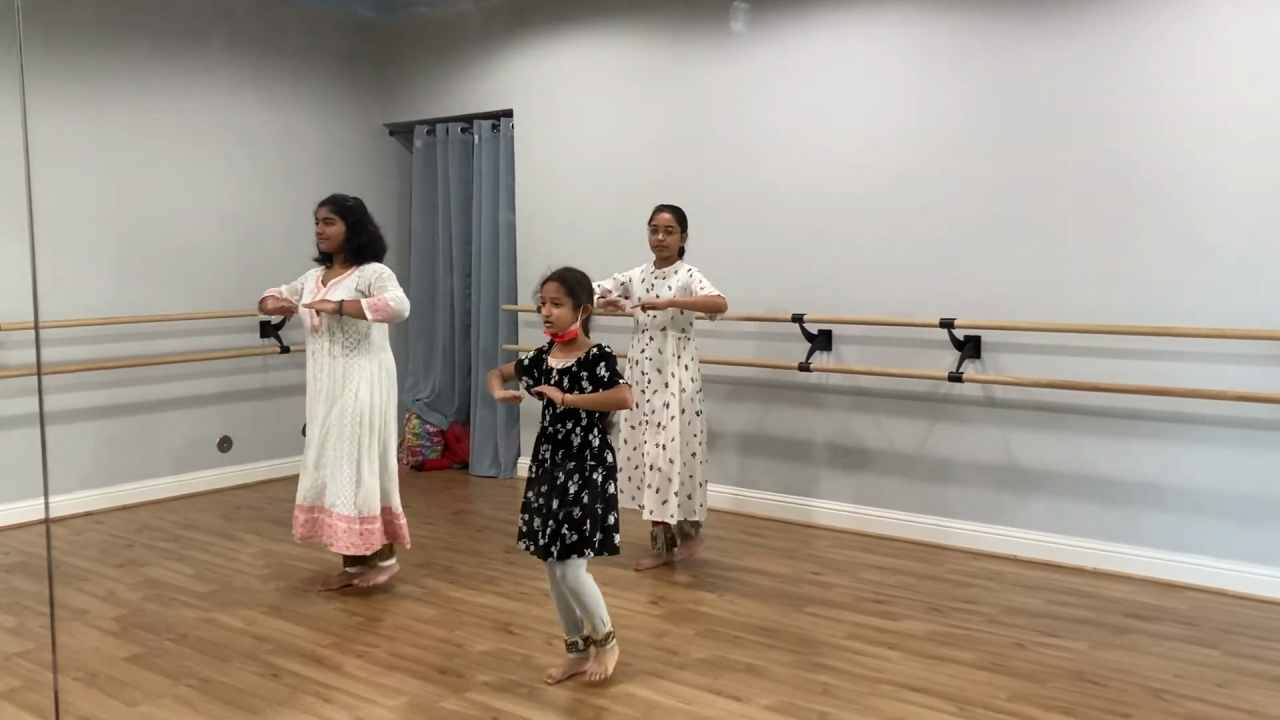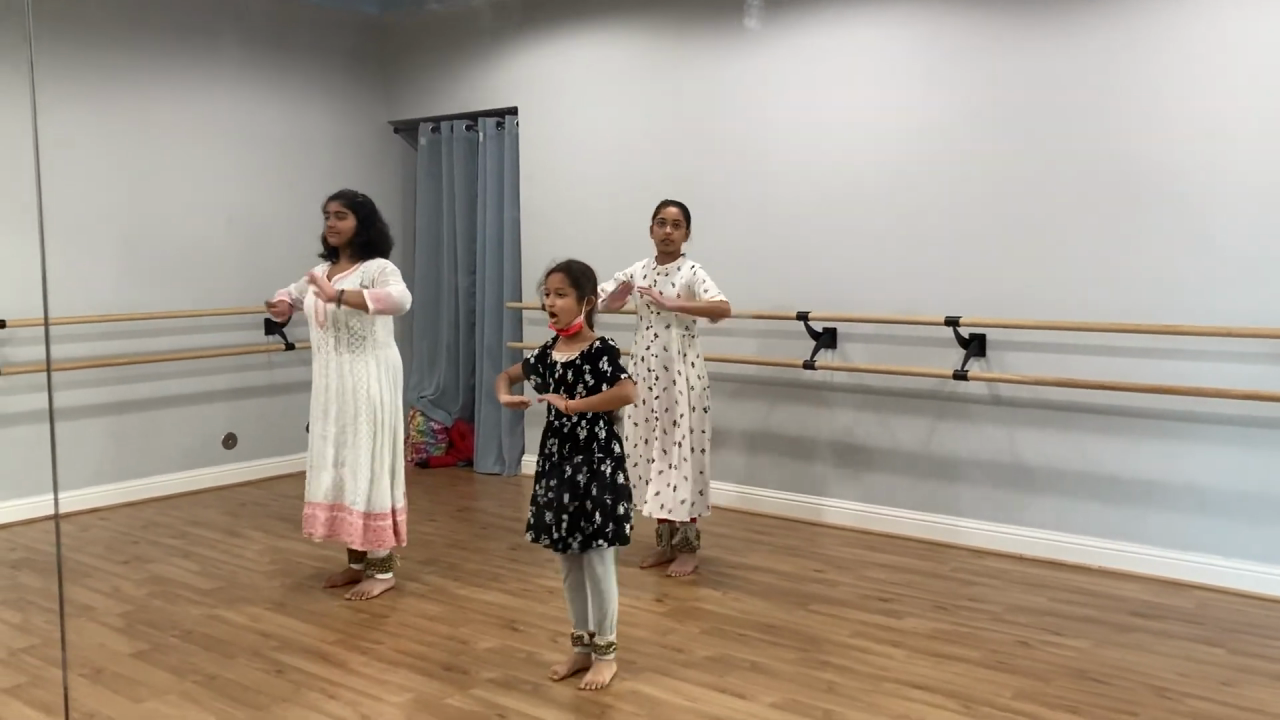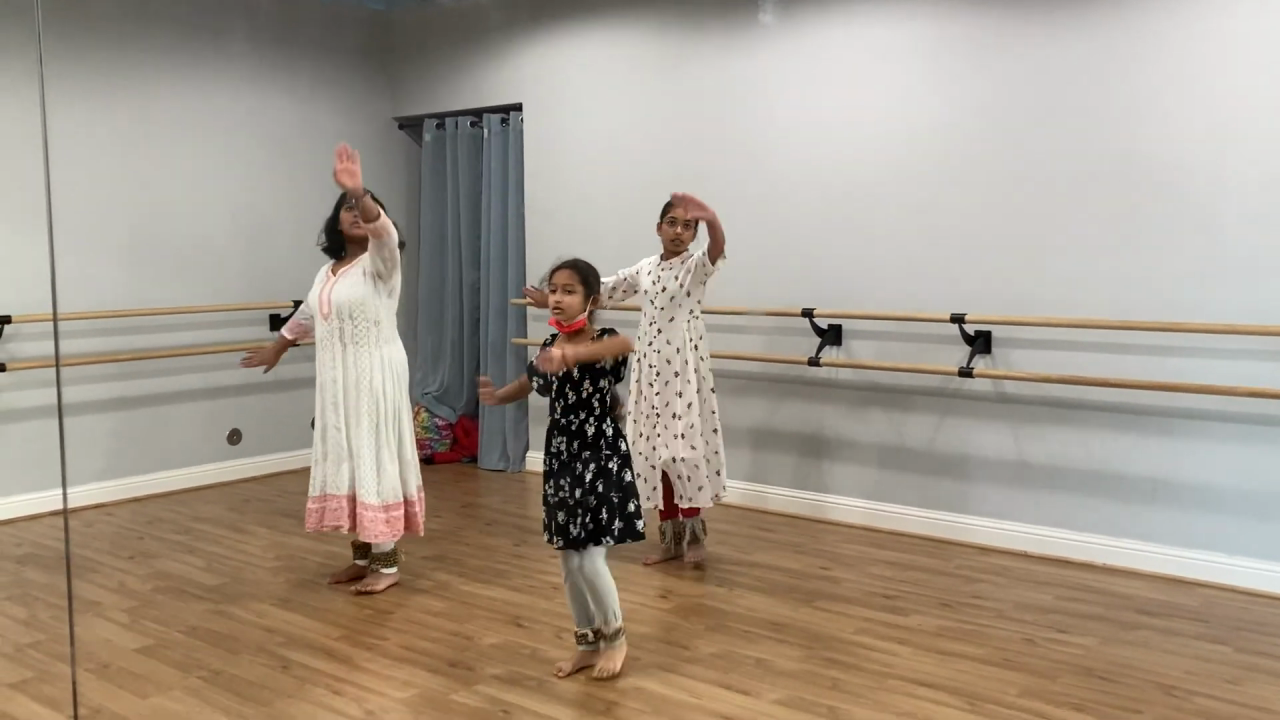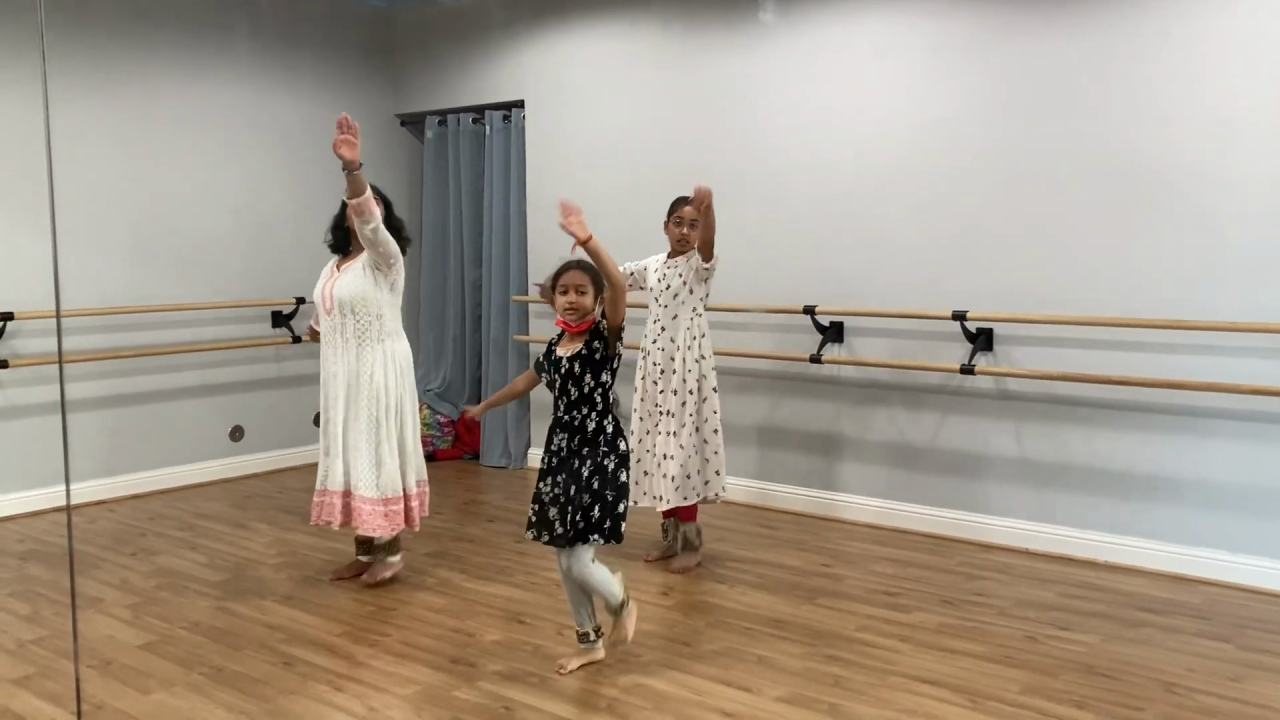
dt=0.3s
person 1, frame 1
left shoulder: (598, 358)
right shoulder: (541, 357)
left elbow: (625, 398)
right elbow: (497, 372)
left wrist: (567, 398)
right wrist: (499, 393)
left hip: (587, 469)
right hip: (548, 465)
left knee: (570, 569)
right knee: (553, 568)
left ankle: (604, 638)
right ankle: (577, 651)
person 1, frame 2
left shoulder: (601, 350)
right shoulder: (547, 351)
left elbow: (628, 393)
right elbow: (506, 375)
left wrist: (572, 404)
right wrist: (505, 397)
left hip: (596, 461)
right hip: (556, 459)
left knee: (596, 561)
right knee: (569, 562)
left ankle: (606, 654)
right ankle: (583, 646)
person 1, frame 3
left shoulder: (602, 342)
right shoulder: (549, 349)
left elbow: (623, 344)
right elbow: (526, 385)
left wrist: (567, 353)
right wrist: (489, 395)
left hip: (601, 459)
right hip: (561, 458)
left knee: (589, 561)
right knee: (569, 561)
left ankle: (613, 637)
right ankle: (589, 642)
person 1, frame 4
left shoulder: (605, 338)
right shoulder: (554, 347)
left elbow: (617, 290)
right elbow: (531, 378)
left wrist: (588, 242)
right wrist: (485, 407)
left hip: (599, 457)
right hip: (560, 453)
left knee: (577, 563)
right knee: (566, 560)
left ankle: (621, 605)
right ankle: (589, 641)
person 2, frame 1
left shoulder: (373, 273)
right shoulder: (314, 276)
left elbow: (398, 306)
right elbow: (272, 297)
left wrist: (338, 306)
right wrist: (275, 304)
left hip: (363, 386)
right hip: (326, 388)
left knee: (359, 468)
right knee: (330, 468)
left ankle: (382, 556)
right ankle: (353, 563)
person 2, frame 2
left shoulder: (378, 269)
right shoulder: (321, 272)
left elbow: (400, 299)
right elbow: (288, 297)
left wrist: (339, 296)
right wrist: (280, 306)
left hip: (369, 382)
right hip: (332, 385)
left knee: (368, 465)
right knee: (337, 465)
left ankle: (382, 568)
right ankle: (357, 561)
person 2, frame 3
left shoulder: (381, 263)
right shoulder: (328, 271)
left elbow: (383, 233)
right elbow: (306, 316)
left wrist: (360, 193)
right wrist: (276, 349)
left hip: (375, 377)
right hip: (336, 380)
left knee: (375, 461)
right knee: (343, 462)
left ankle: (387, 564)
right ankle: (362, 556)
person 2, frame 4
left shoulder: (385, 256)
right shoulder: (335, 265)
left elbow: (369, 220)
left wrist: (353, 167)
right wrist: (315, 332)
left hip: (379, 371)
right hip: (342, 373)
left knee: (375, 455)
right knee: (345, 457)
left ankle: (388, 550)
right ankle: (365, 553)
person 3, frame 1
left shoulder: (688, 276)
right shoulder: (636, 276)
left elbow: (719, 304)
right elbow: (588, 292)
left wrist: (668, 301)
right wrist: (603, 301)
left hip: (676, 377)
right hip: (642, 377)
left knee: (673, 456)
right knee: (648, 457)
left ankle: (689, 530)
right ankle: (661, 544)
person 3, frame 2
left shoulder: (692, 272)
right shoulder: (637, 271)
left elbow: (723, 309)
right elbow: (596, 300)
left wrist: (674, 304)
right wrist: (617, 296)
left hip: (681, 373)
right hip: (646, 373)
left knee: (679, 453)
right knee: (652, 454)
left ankle: (687, 547)
right ankle: (665, 543)
person 3, frame 3
left shoulder: (697, 266)
right shoulder: (644, 269)
left elbow: (717, 249)
right elbow: (603, 290)
left wrist: (711, 220)
right wrist: (552, 301)
left hip: (685, 370)
right hip: (650, 369)
left knee: (683, 448)
right knee: (655, 450)
left ankle: (694, 533)
right ankle: (672, 538)
person 3, frame 4
left shoulder: (701, 264)
right shoulder: (650, 266)
left elbow: (710, 245)
left wrist: (706, 207)
left hip: (687, 367)
right hip: (653, 365)
left knee: (680, 447)
right knee: (656, 446)
left ankle: (690, 544)
right ankle: (671, 536)
